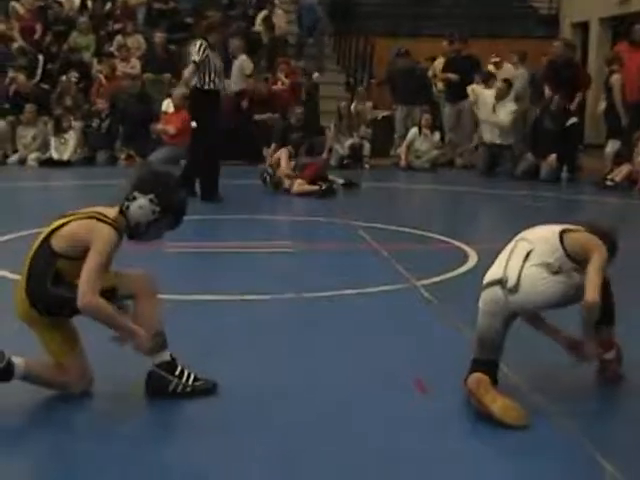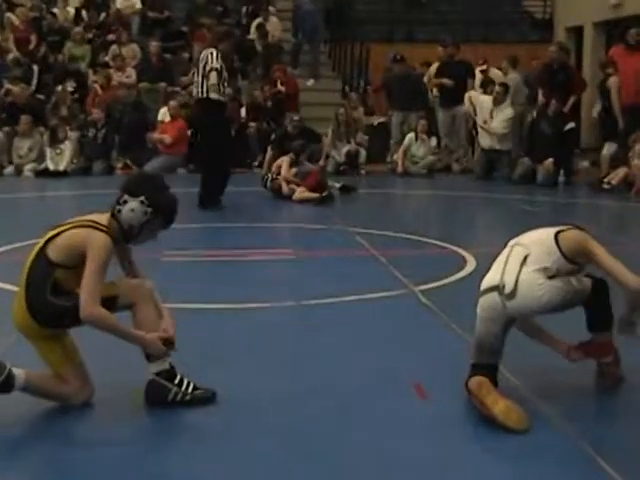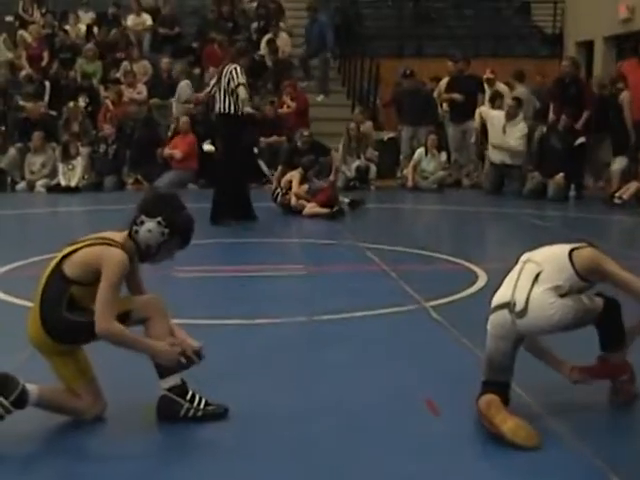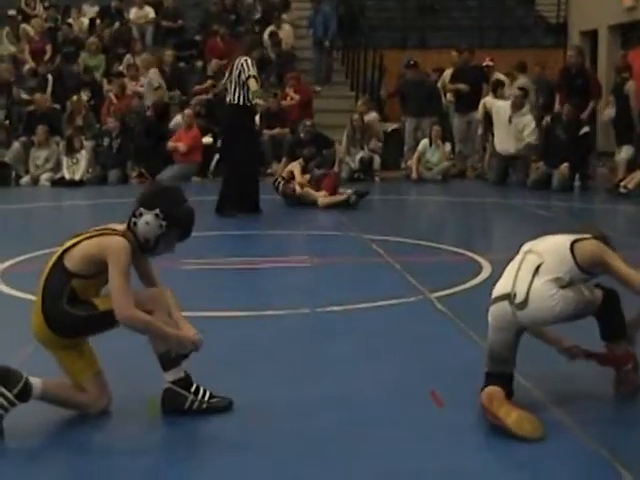
dt=0.4s
person 1, frame 1
left shoulder: (108, 219)
right shoulder: (106, 233)
left elbow: (97, 283)
right elbow: (87, 301)
left wrist: (124, 314)
right wrist: (135, 333)
left hip: (40, 295)
right hip: (43, 297)
left knee: (79, 382)
right knee: (142, 284)
right ankle: (164, 373)
person 1, frame 2
left shoulder: (111, 228)
right shoulder: (100, 240)
left elbow: (137, 279)
right elbow: (90, 312)
left wrist: (163, 316)
right wrist: (143, 340)
left hip: (39, 306)
right hip: (42, 308)
left knee: (79, 393)
right knee: (139, 294)
right ankle: (164, 381)
person 1, frame 3
left shoulder: (124, 246)
right shoulder: (116, 257)
left elbow: (139, 301)
right elbow: (104, 327)
left wrist: (177, 334)
right wrist: (156, 349)
left hip: (54, 322)
right hip: (56, 325)
left knee: (92, 408)
right knee: (152, 307)
person 1, frame 4
left shoulder: (129, 239)
right shoulder: (118, 246)
left elbow: (157, 288)
right elbow: (126, 315)
left wrist: (181, 324)
right wrist: (178, 339)
left hip: (61, 316)
right hip: (59, 318)
left knee: (97, 402)
right knee: (154, 302)
right ankle: (179, 389)
person 2, frame 1
left shoulder: (549, 238)
right shoulder: (595, 245)
right elbow: (591, 300)
right wrist: (588, 338)
left hip: (491, 292)
right hip: (530, 285)
left knee: (483, 365)
right knee: (599, 288)
left ankle: (479, 381)
right ankle: (608, 359)
person 2, frame 2
left shoulder: (531, 244)
right shoulder: (580, 241)
left wrist: (561, 348)
left hip: (489, 299)
right hip: (527, 290)
left knee: (482, 370)
right knee: (597, 289)
left ankle: (480, 384)
right ankle: (607, 366)
person 2, frame 3
left shoulder: (539, 260)
right shoulder: (592, 258)
left wrist: (564, 369)
right wrist: (622, 342)
left hip: (499, 316)
right hip: (540, 308)
left knee: (494, 386)
right knee: (608, 308)
left ankle: (490, 403)
right ankle: (621, 382)
person 2, frame 4
left shoulder: (543, 248)
right shoulder: (594, 248)
left wrist: (560, 344)
left hip: (499, 307)
right hip: (539, 300)
left knee: (498, 378)
right knee: (607, 299)
left ankle: (493, 394)
person 3, frame 1
left shoulder: (211, 49)
right shoulder: (201, 45)
right elbow: (193, 66)
right wrist: (184, 84)
left hip: (210, 98)
right hip: (203, 98)
left knee: (201, 143)
right knee: (208, 143)
left ankle: (186, 181)
right ankle: (209, 190)
person 3, frame 2
left shoulder: (206, 54)
right shoulder: (213, 53)
left elbow: (194, 78)
right elbow: (213, 73)
right wrist: (214, 91)
left hip: (205, 107)
right hip: (211, 108)
left knee: (222, 151)
right knee: (214, 153)
left ankle: (212, 194)
right ankle: (208, 198)
person 3, frame 3
left shoulder: (224, 71)
right shoulder: (236, 69)
left elbow: (208, 92)
right elbow: (240, 89)
right wrist: (245, 106)
left hip: (225, 121)
right hip: (232, 122)
left knee: (238, 167)
right knee: (228, 169)
left ankle: (241, 210)
right ankle: (219, 213)
person 3, frame 4
left shoulder: (237, 63)
right shoulder: (246, 62)
left elbow: (225, 85)
right elbow: (251, 81)
right wrist: (256, 98)
left hip: (235, 112)
right hip: (240, 114)
left knee: (248, 159)
right knee: (235, 161)
left ankle: (246, 202)
right ankle: (226, 204)
